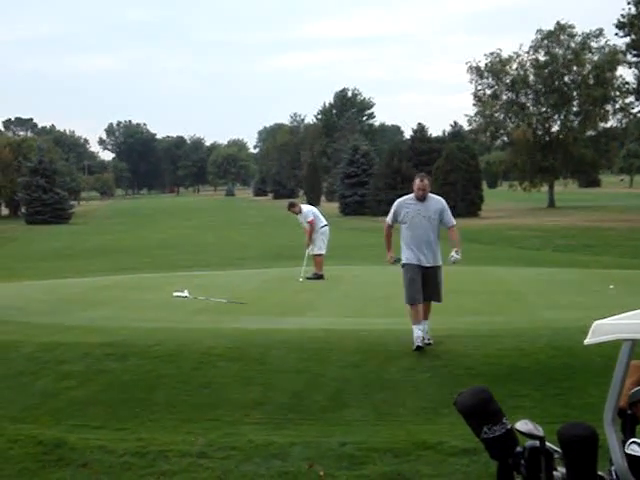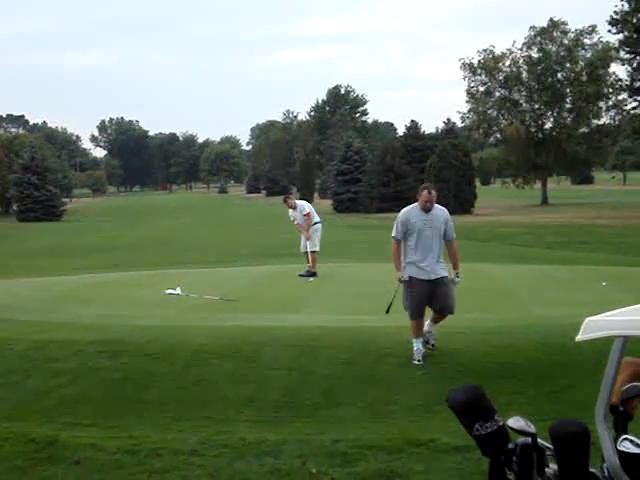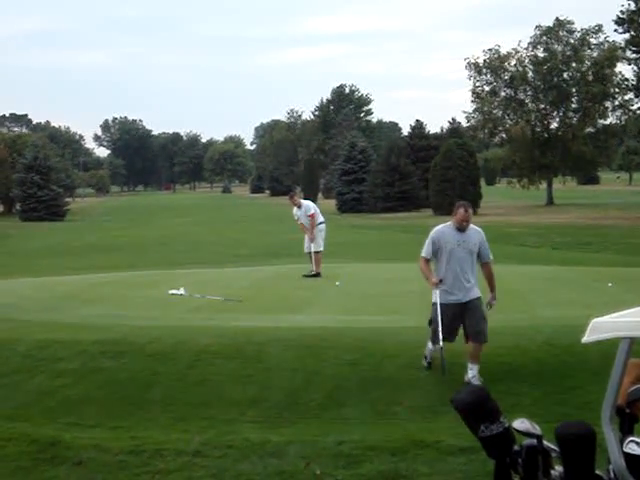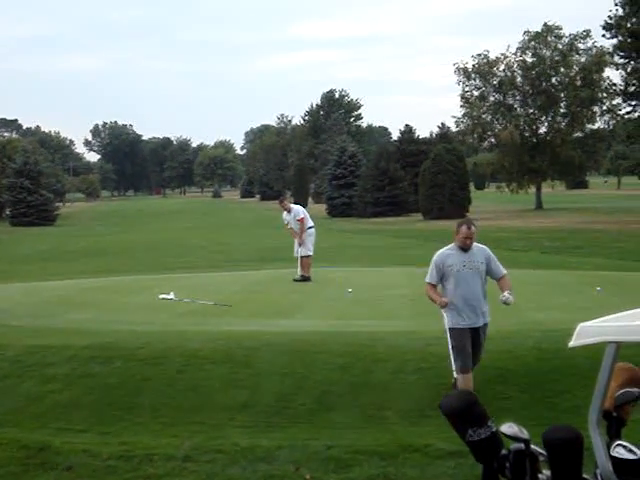
dt=0.4s
person 1, frame 1
left shoulder: (439, 203)
right shoulder: (401, 204)
left elbow: (451, 226)
right elbow: (388, 225)
left wrist: (456, 249)
right wrist: (389, 251)
left hip: (433, 260)
right hip: (411, 260)
left knee: (428, 298)
right knee: (414, 298)
left ankle: (424, 328)
right ankle: (418, 335)
person 1, frame 2
left shoulder: (443, 214)
right shoulder: (406, 215)
left elbow: (450, 243)
right elbow: (396, 242)
left wrist: (456, 269)
right wrist: (398, 269)
left hip: (439, 273)
right hip: (414, 274)
left knee: (445, 308)
right knee: (416, 314)
left ankle: (429, 328)
right ankle: (418, 348)
person 1, frame 3
left shoulder: (478, 234)
right shoulder: (438, 234)
left elbow: (486, 264)
right elbow: (423, 261)
left wrist: (493, 292)
right wrist: (431, 278)
left hip: (471, 296)
right hip: (444, 297)
left knee: (477, 336)
right knee: (439, 335)
left ankle: (473, 373)
right ankle: (431, 346)
person 1, frame 4
left shoulder: (484, 252)
right shoulder: (442, 257)
left elbow: (501, 277)
right elbow: (430, 287)
left wrist: (507, 292)
right wrist: (438, 300)
left hip: (480, 319)
right hip: (456, 321)
left knee: (470, 363)
right knee: (463, 366)
left ankle: (460, 378)
